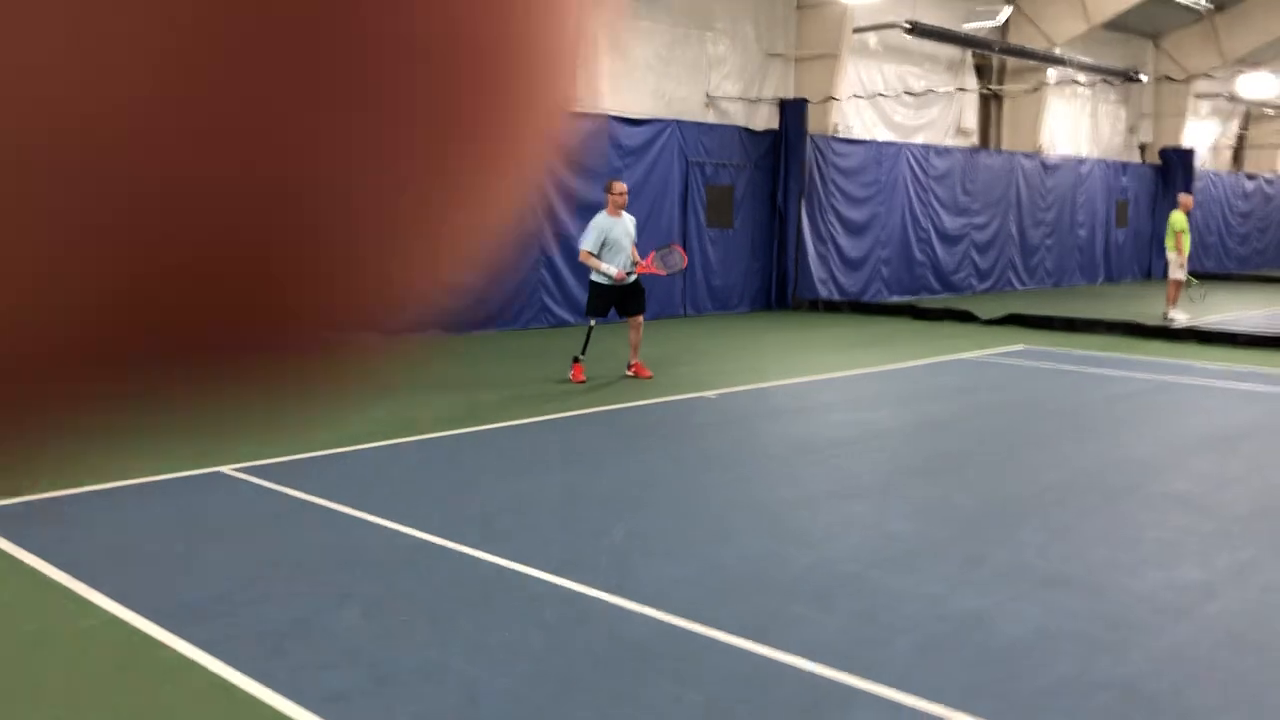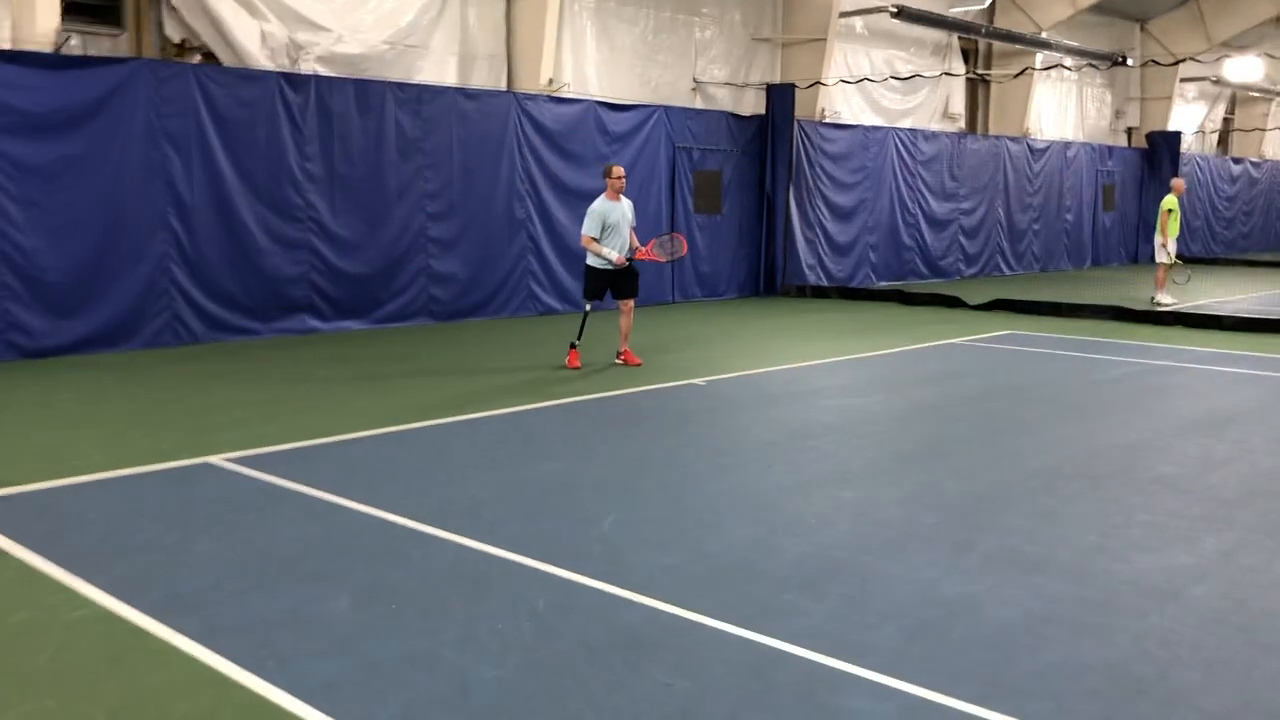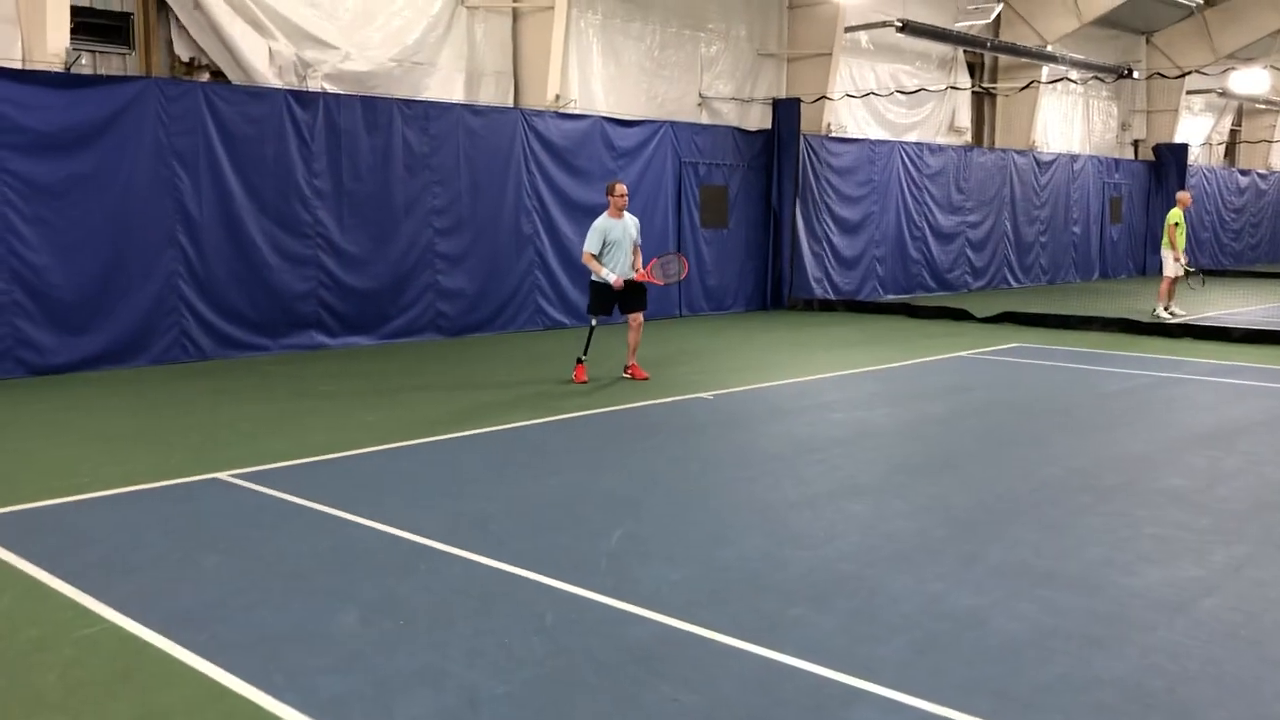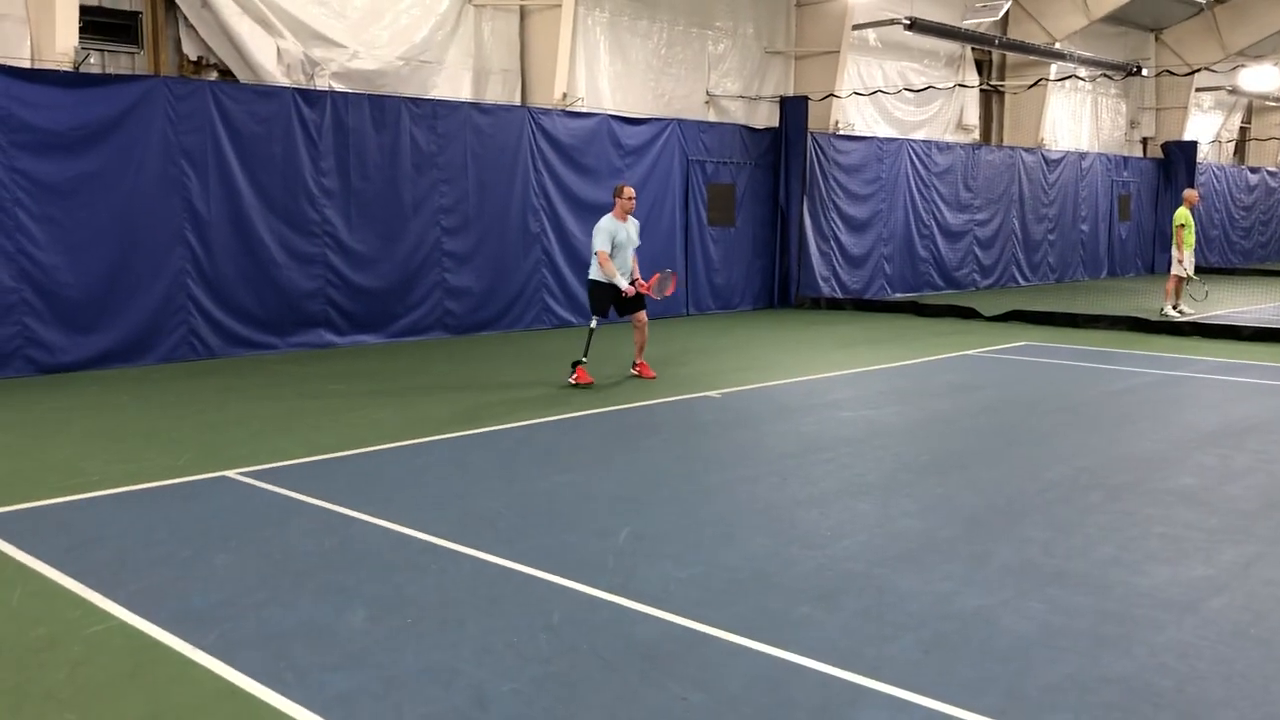
dt=0.5s
person 1, frame 1
left shoulder: (630, 219)
right shoulder: (599, 224)
right elbow: (584, 256)
left wrist: (637, 261)
right wrist: (611, 270)
left hip: (628, 281)
right hip: (603, 283)
left knee: (637, 321)
right knee: (593, 324)
left ankle: (633, 364)
right ankle: (577, 364)
person 1, frame 2
left shoulder: (627, 204)
right shoulder: (598, 208)
right elbow: (586, 241)
left wrist: (636, 247)
right wrist: (612, 255)
left hip: (623, 266)
right hip: (599, 267)
left knee: (627, 306)
right knee: (588, 308)
left ankle: (623, 352)
right ankle: (573, 350)
person 1, frame 3
left shoulder: (633, 221)
right shoulder: (600, 226)
right elbow: (587, 258)
left wrist: (638, 268)
right wrist: (610, 277)
left hip: (629, 281)
right hip: (602, 282)
left knee: (636, 321)
right knee: (594, 323)
left ankle: (630, 365)
right ankle: (580, 365)
person 1, frame 4
left shoulder: (634, 224)
right shoulder: (605, 226)
right elbow: (603, 260)
left wrist: (636, 277)
right wrist: (623, 284)
left hip: (626, 282)
right hip: (601, 281)
left knee: (641, 321)
right knee: (595, 323)
left ankle: (639, 363)
right ankle: (578, 369)
